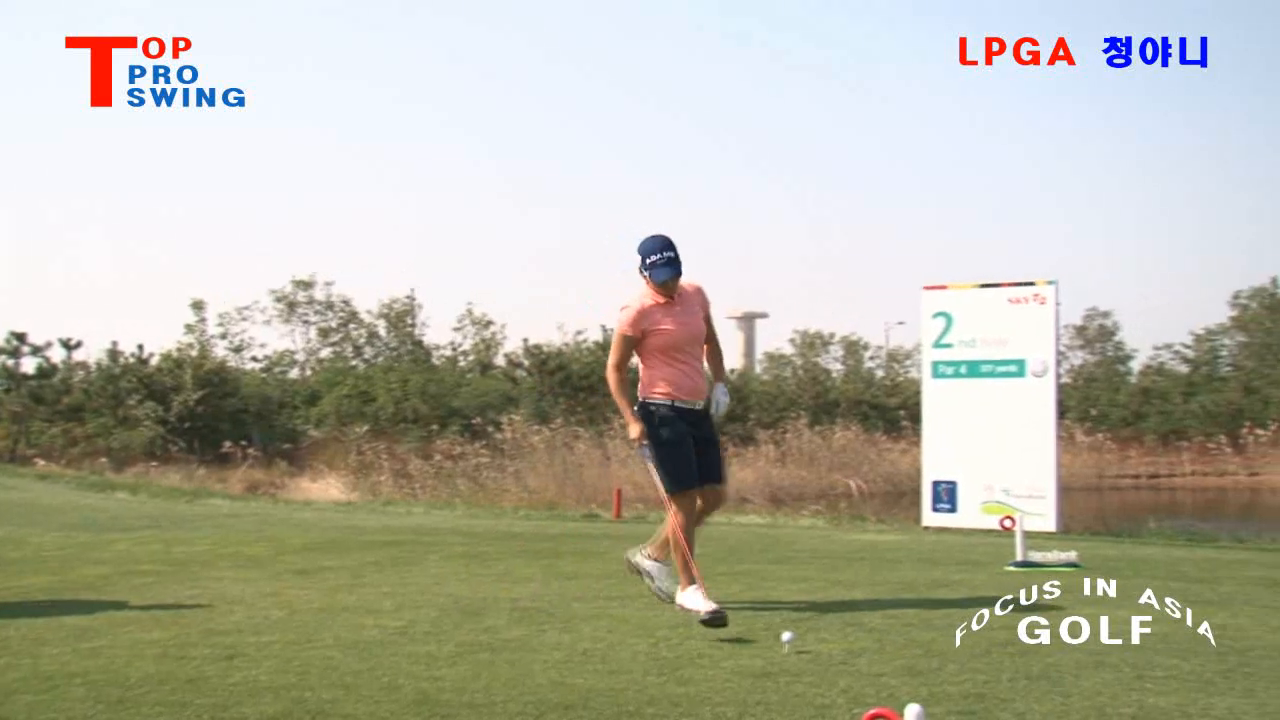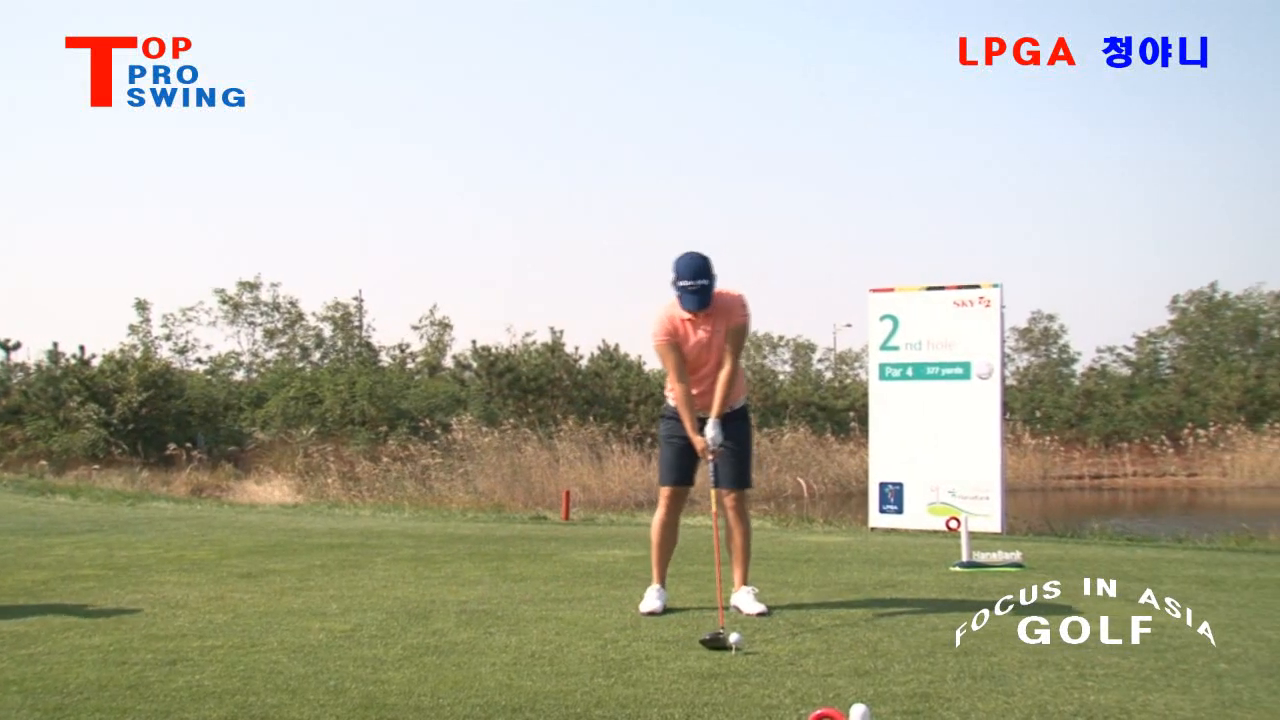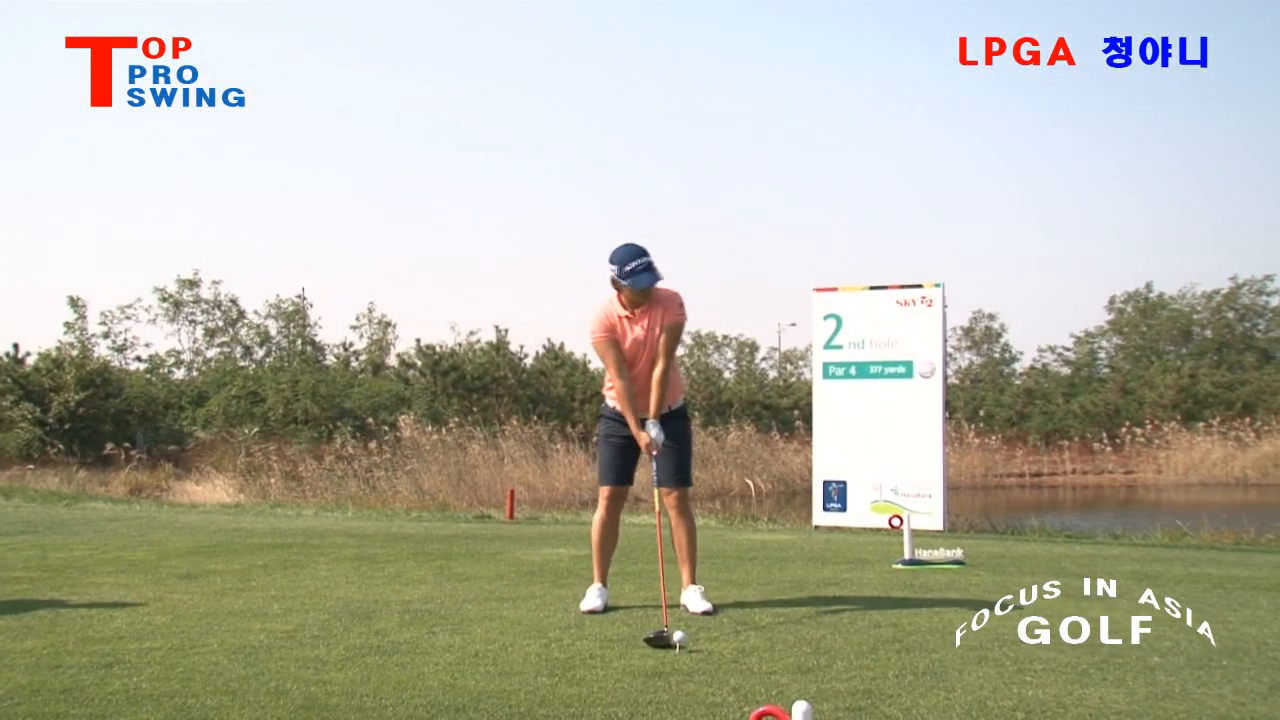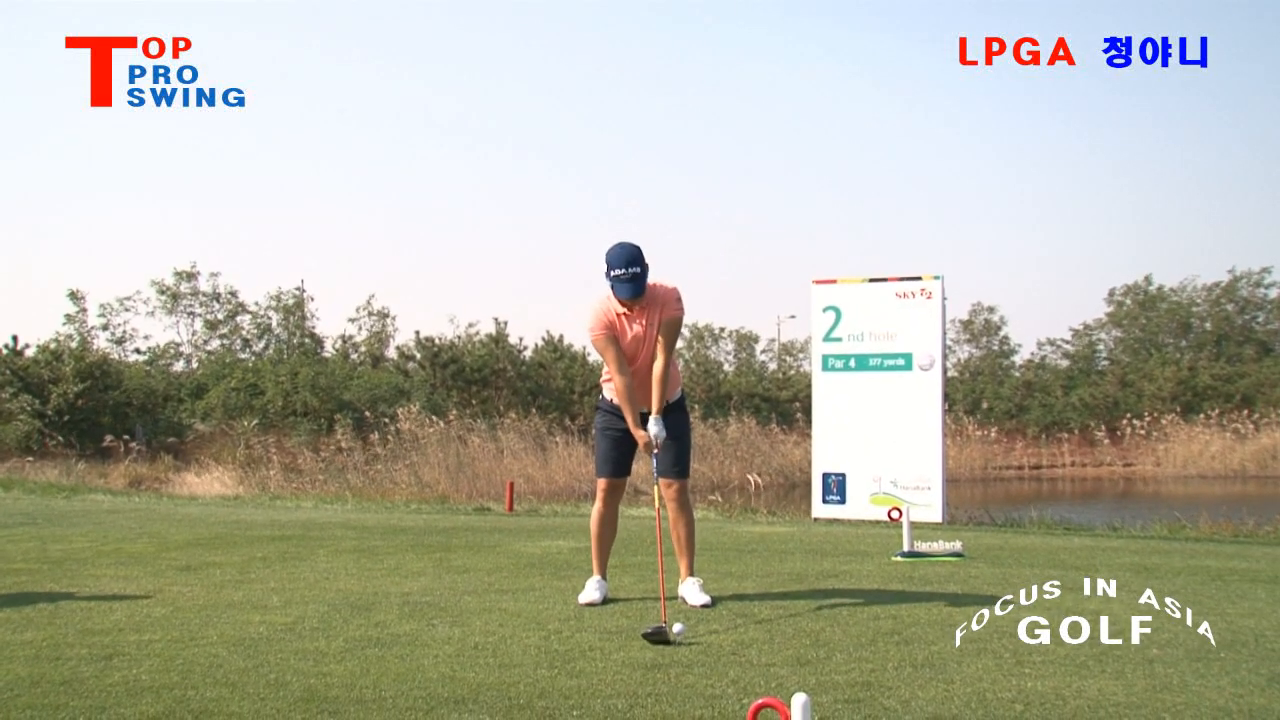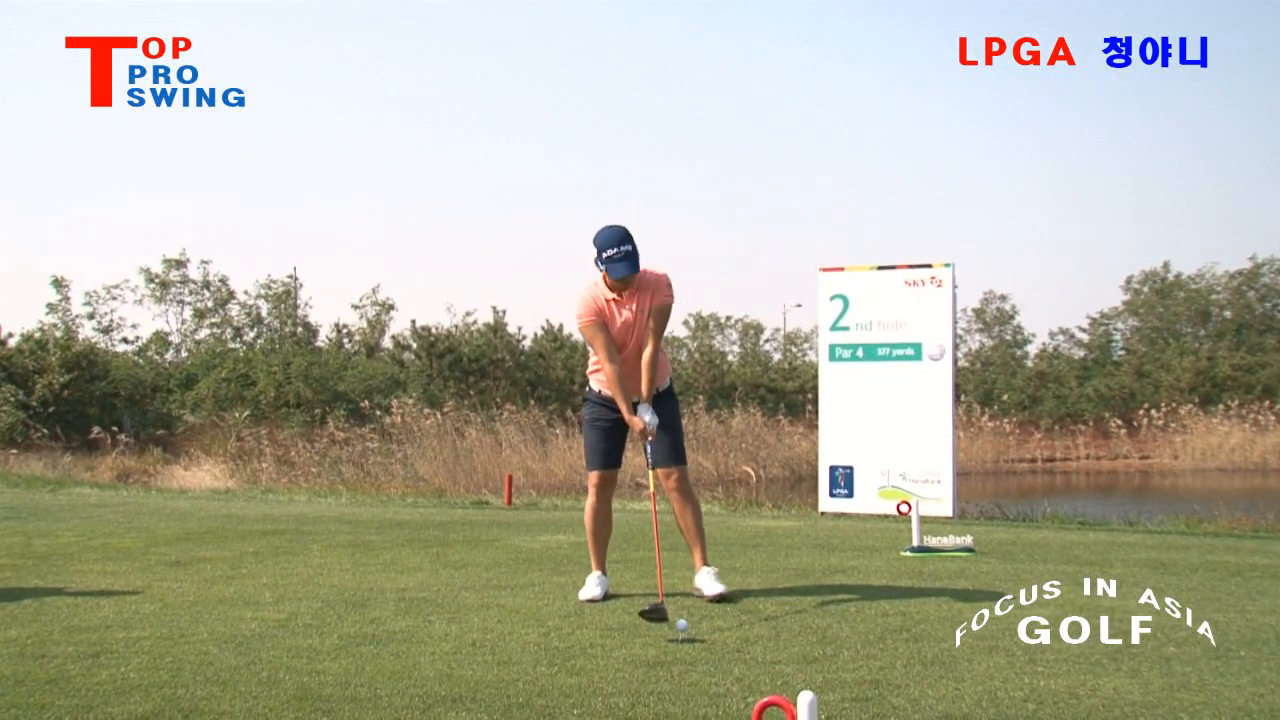
dt=1s
person 1, frame 1
left shoulder: (695, 294)
right shoulder: (638, 312)
left elbow: (710, 342)
right elbow: (615, 369)
left wrist: (719, 382)
right wrist: (632, 419)
left hip: (698, 410)
right hip: (662, 413)
left knee: (713, 496)
right knee: (683, 500)
left ankle: (653, 555)
right ankle: (686, 586)
person 1, frame 2
left shoulder: (734, 305)
right shoulder: (666, 321)
left elbow: (730, 366)
right elbow: (679, 381)
left wrist: (715, 421)
right wrist: (694, 435)
left hip: (729, 414)
right hip: (680, 415)
left knee: (734, 500)
right knee: (670, 498)
left ankle: (741, 588)
right ankle: (657, 586)
person 1, frame 3
left shoulder: (671, 303)
right shoulder: (603, 319)
left elbow: (663, 365)
right elbow: (620, 379)
left wrist: (654, 421)
right wrist: (637, 432)
left hip: (668, 413)
right hip: (618, 415)
left knee: (677, 498)
right knee: (609, 498)
left ankle: (690, 588)
right ankle: (598, 586)
person 1, frame 4
left shoulder: (669, 298)
right shoulder: (601, 315)
left elbow: (662, 360)
right elbow: (619, 375)
left wrist: (656, 417)
right wrist: (635, 429)
left hip: (667, 405)
right hip: (616, 408)
left knee: (675, 490)
right knee: (606, 490)
left ankle: (688, 580)
right ankle: (598, 578)
person 1, frame 5
left shoulder: (658, 284)
right shoulder: (589, 302)
left elbow: (650, 347)
right elbow: (609, 363)
left wrist: (645, 405)
right wrist: (629, 417)
left hip: (657, 394)
right hip: (604, 399)
left knee: (676, 479)
right knee: (599, 484)
left ankle: (703, 570)
right ankle: (597, 574)
